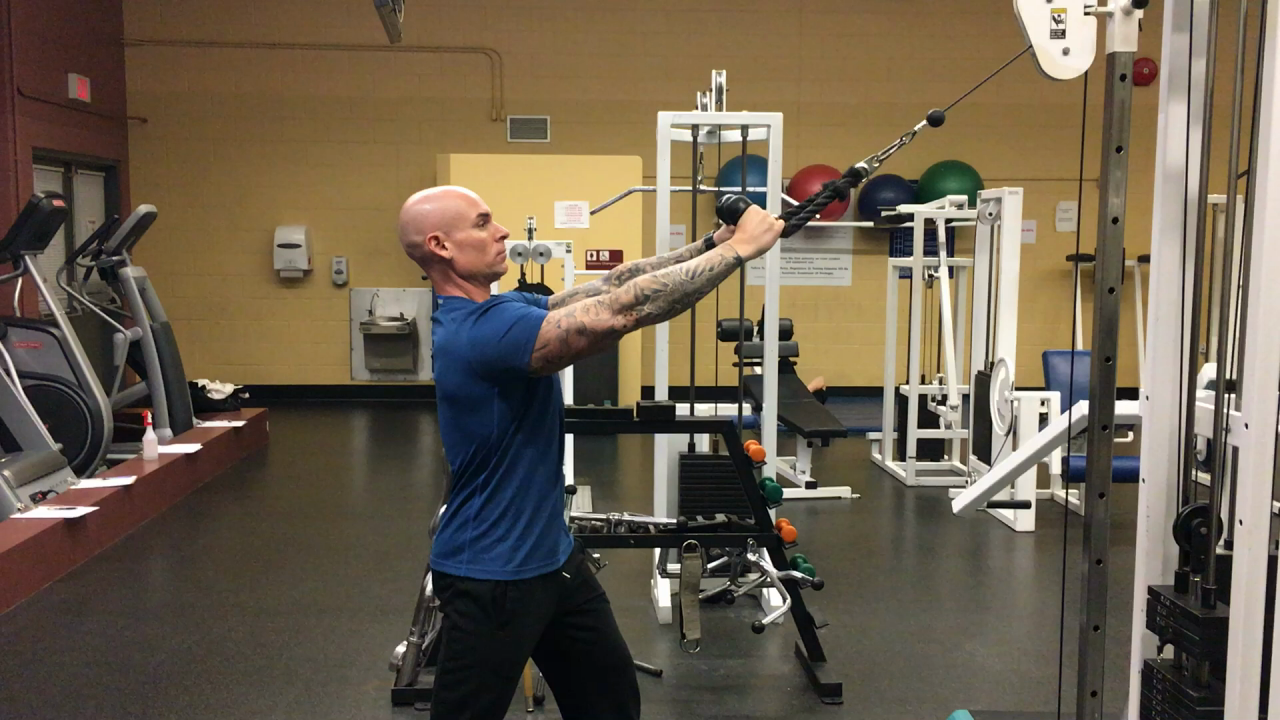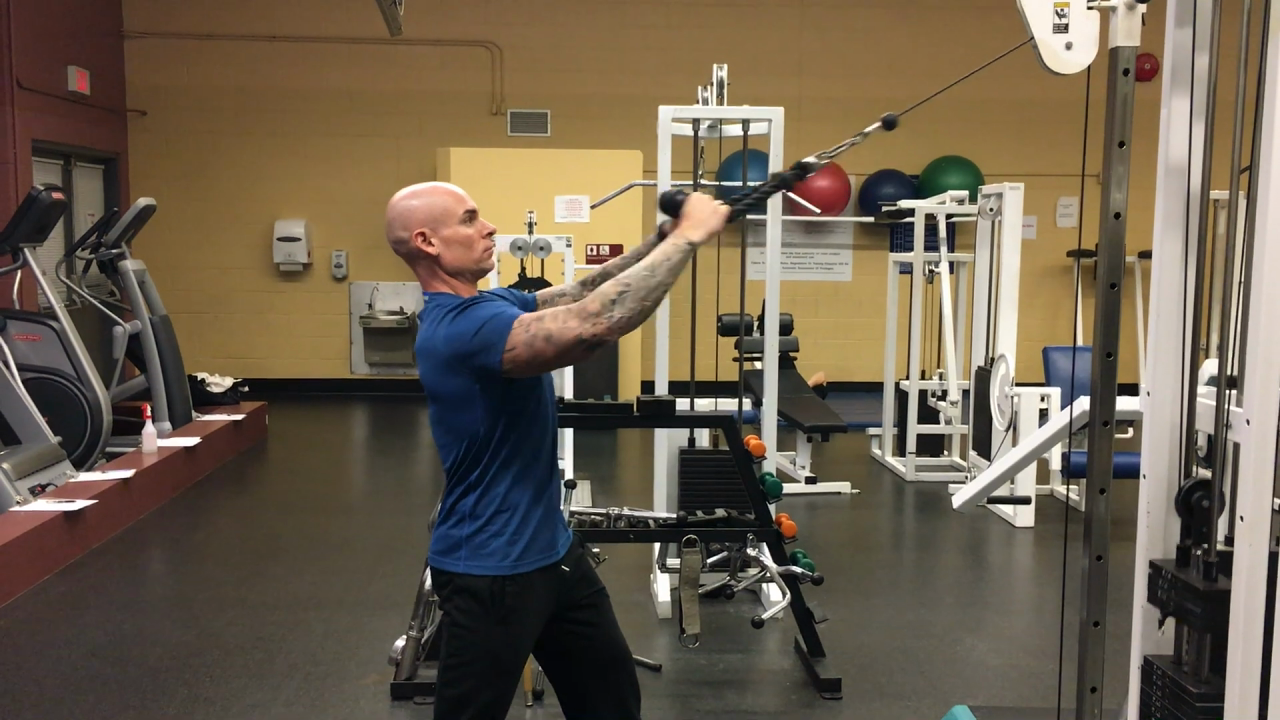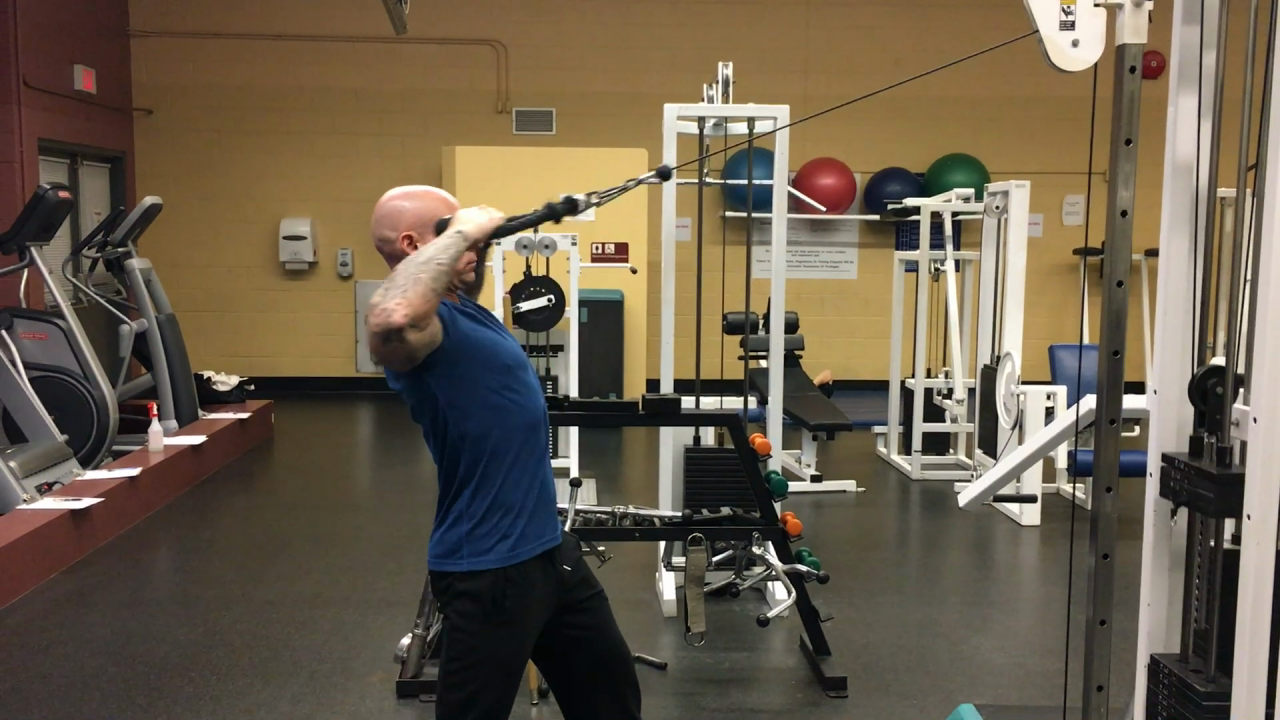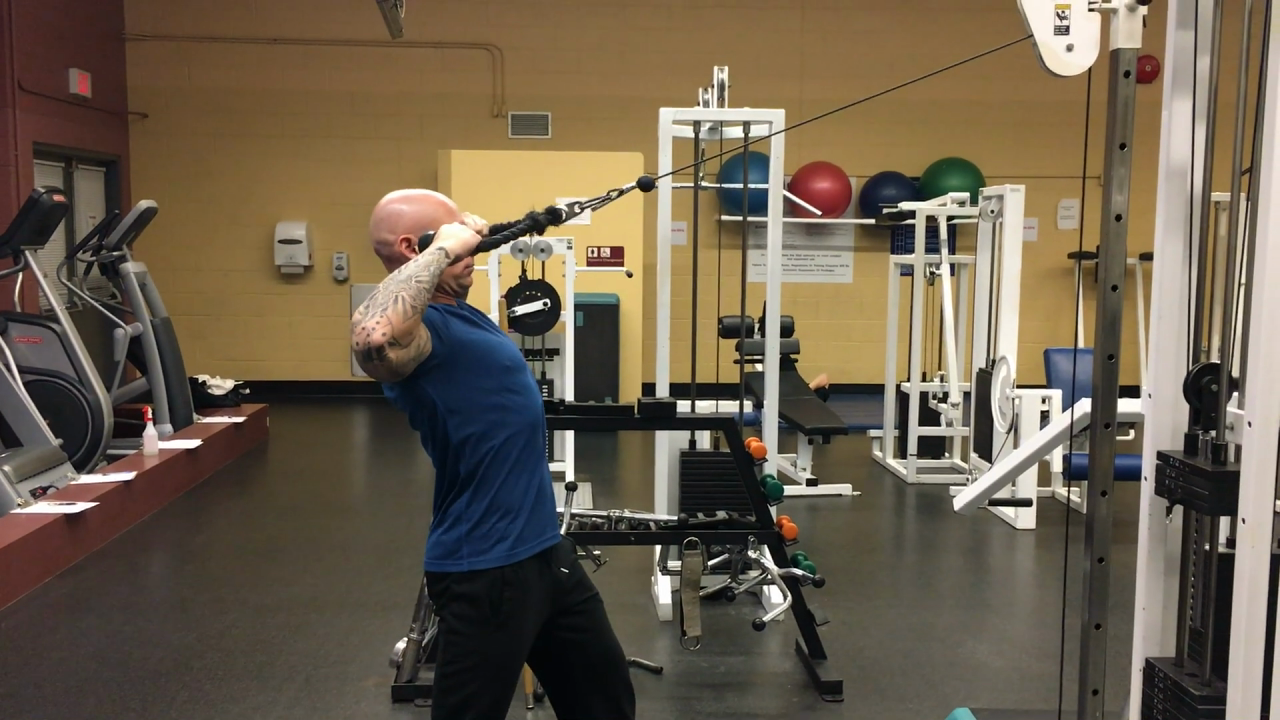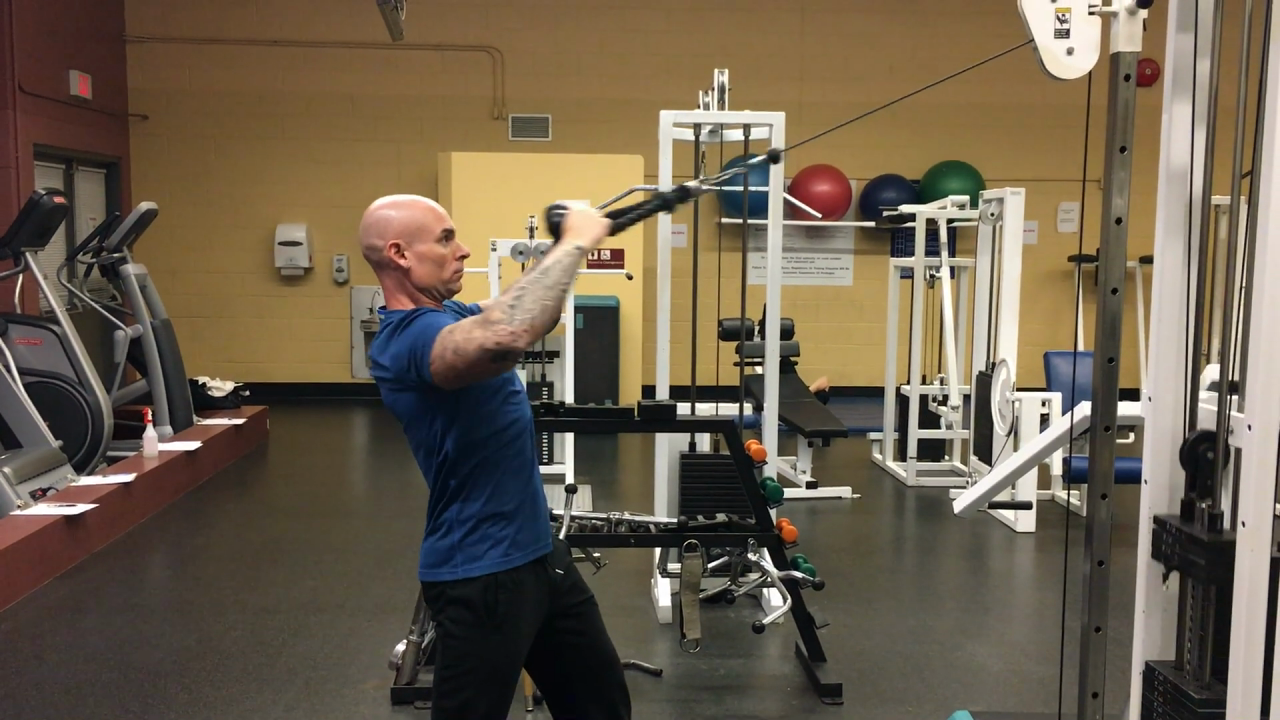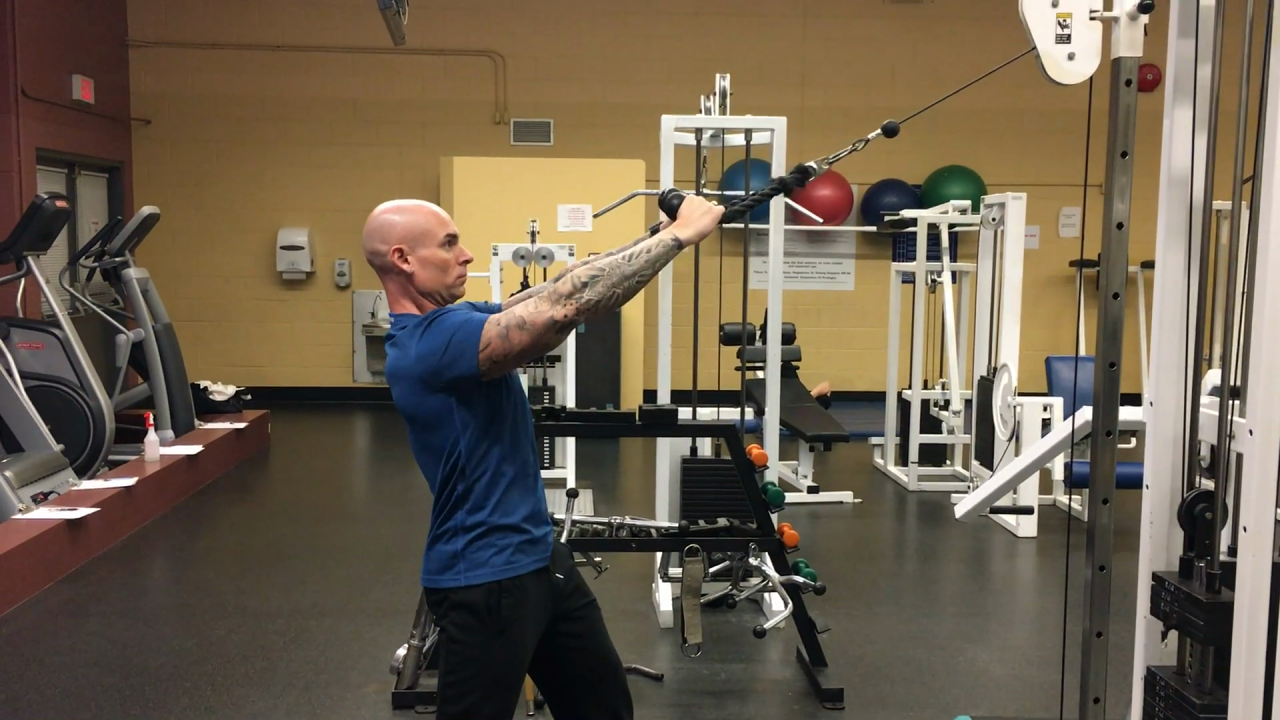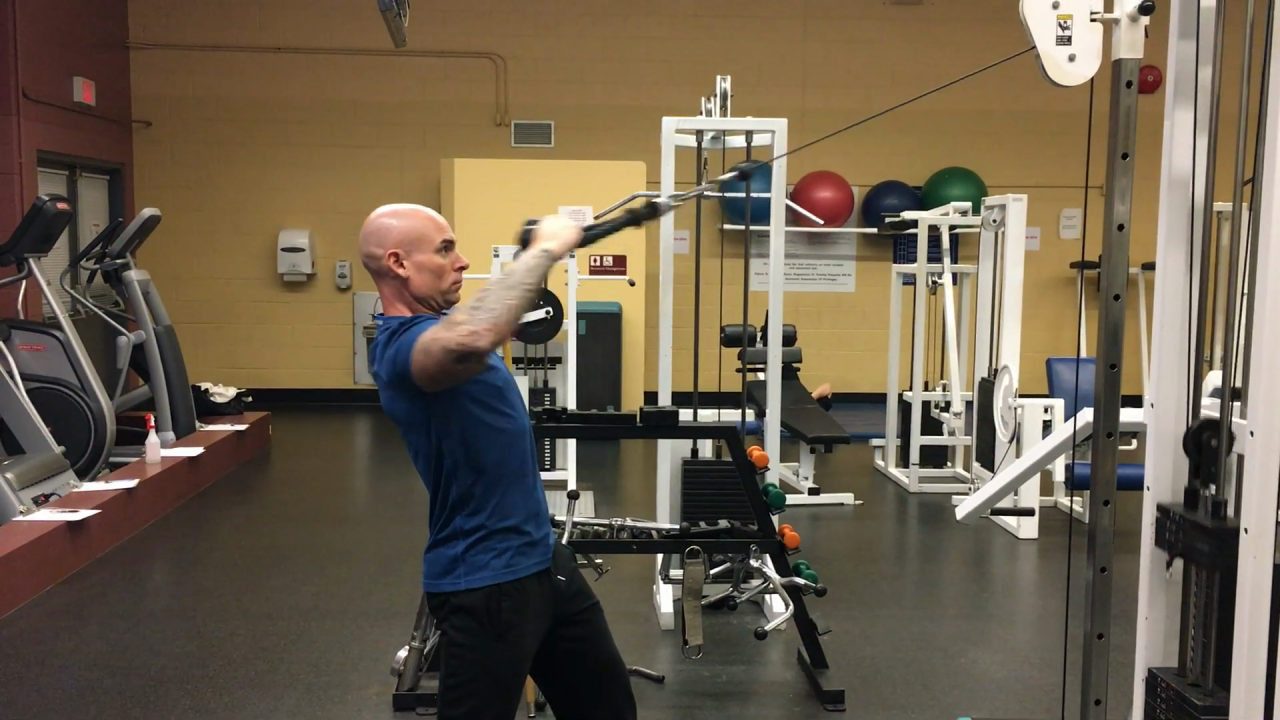
dt=0.5s
person 1, frame 1
left shoulder: (491, 311)
right shoulder: (481, 331)
left elbow: (605, 288)
right elbow: (620, 313)
left wrist: (710, 244)
right wrist: (737, 250)
left hip: (551, 555)
right hip: (492, 574)
person 1, frame 2
left shoulder: (490, 302)
right shoulder: (461, 328)
left elbow: (580, 292)
right elbow: (592, 324)
left wrist: (663, 237)
right wrist: (688, 237)
left hip: (550, 548)
right hip: (490, 569)
person 1, frame 3
left shoulder: (454, 311)
right shoulder: (422, 326)
right elbow: (390, 316)
left wrist: (477, 237)
right wrist: (457, 233)
left hip: (547, 546)
right hip: (489, 567)
person 1, frame 4
left shoulder: (451, 314)
right shoulder: (416, 329)
right elbow: (373, 336)
left wrist: (467, 240)
right wrist: (444, 249)
left hip: (544, 548)
right hip: (486, 568)
person 1, frame 5
left shoulder: (443, 316)
right shoulder: (409, 340)
left elbow: (500, 313)
right elbow: (507, 336)
left wrist: (571, 244)
right wrist: (575, 245)
left hip: (536, 550)
right hip: (481, 573)
person 1, frame 6
left shoulder: (444, 324)
right shoulder: (431, 343)
left elbow: (547, 296)
right elbow: (565, 307)
left wrist: (659, 234)
right wrist: (679, 235)
left hip: (538, 555)
right hip: (486, 579)
person 1, frame 7
left shoulder: (436, 325)
right shoulder: (405, 341)
left elbow: (487, 316)
right elbow: (472, 341)
left wrist: (537, 250)
right wrist: (544, 249)
left hip: (540, 557)
right hip: (485, 582)
